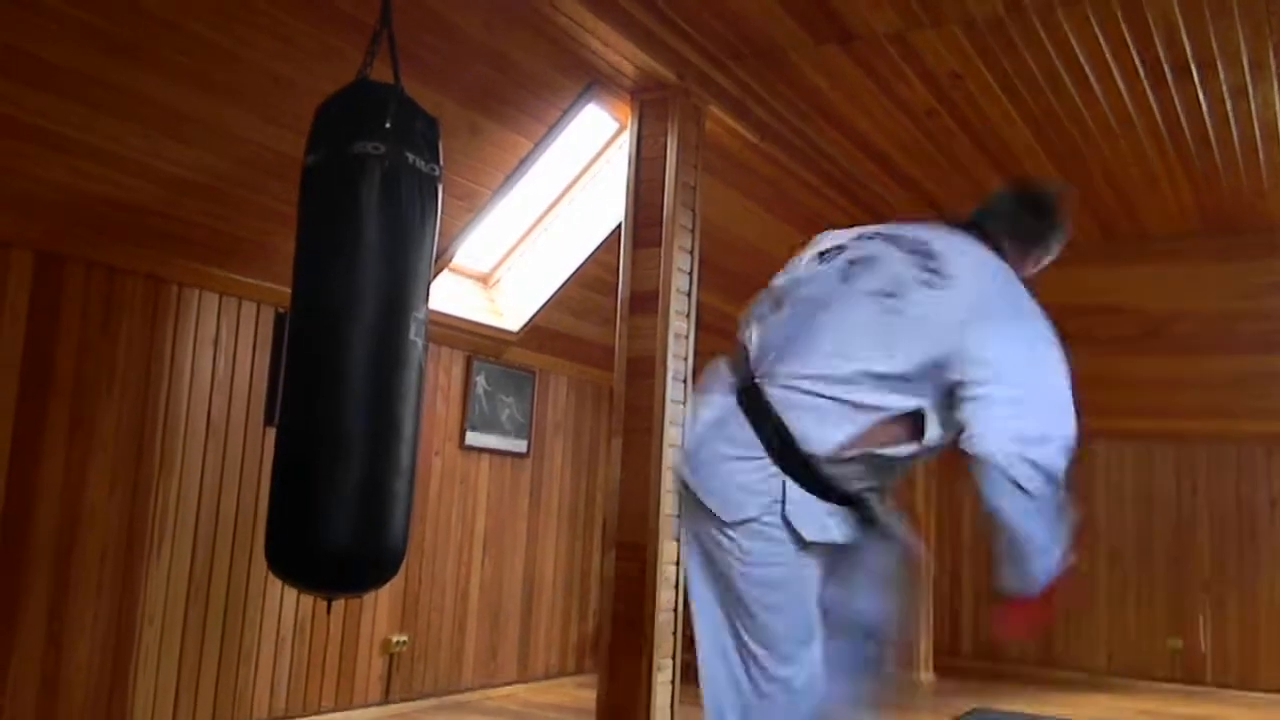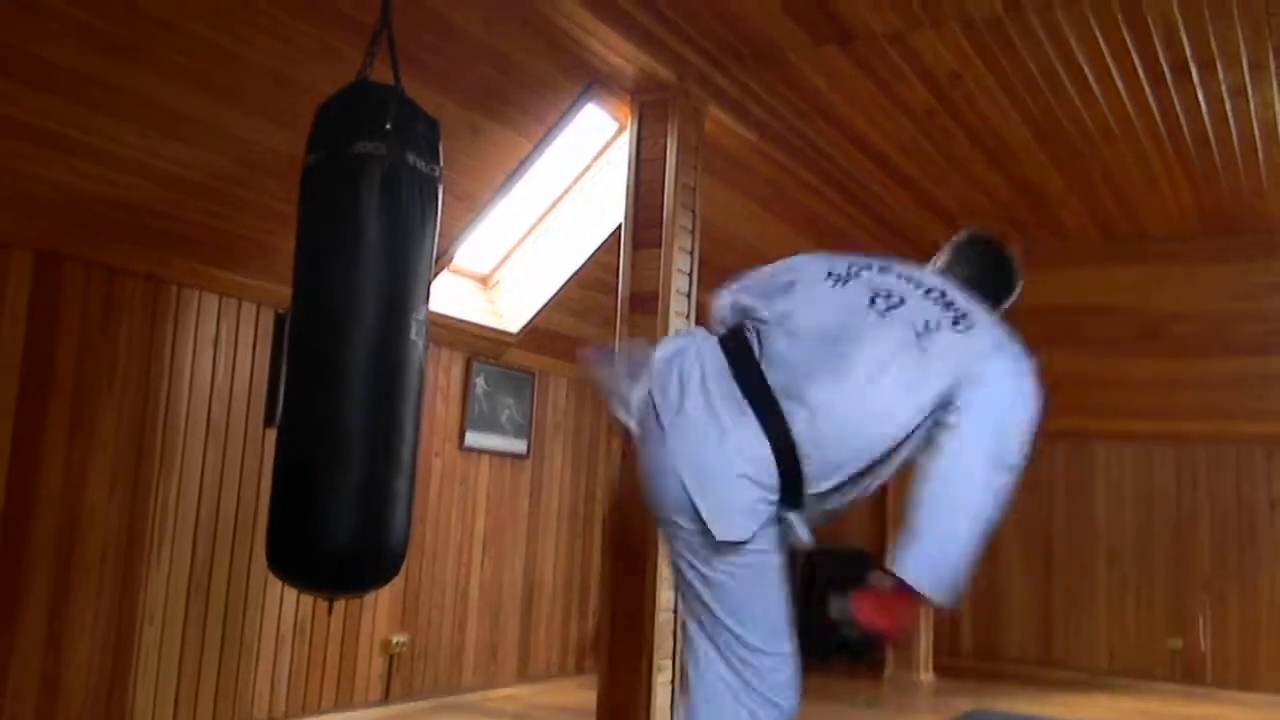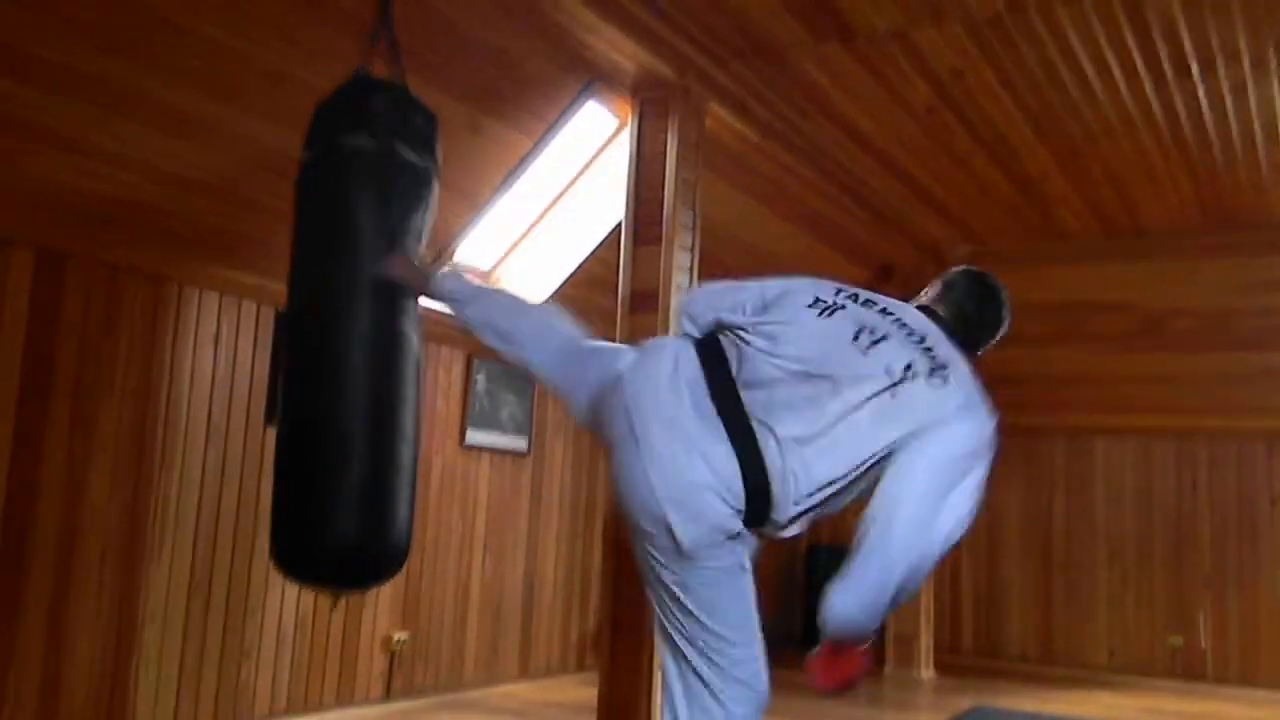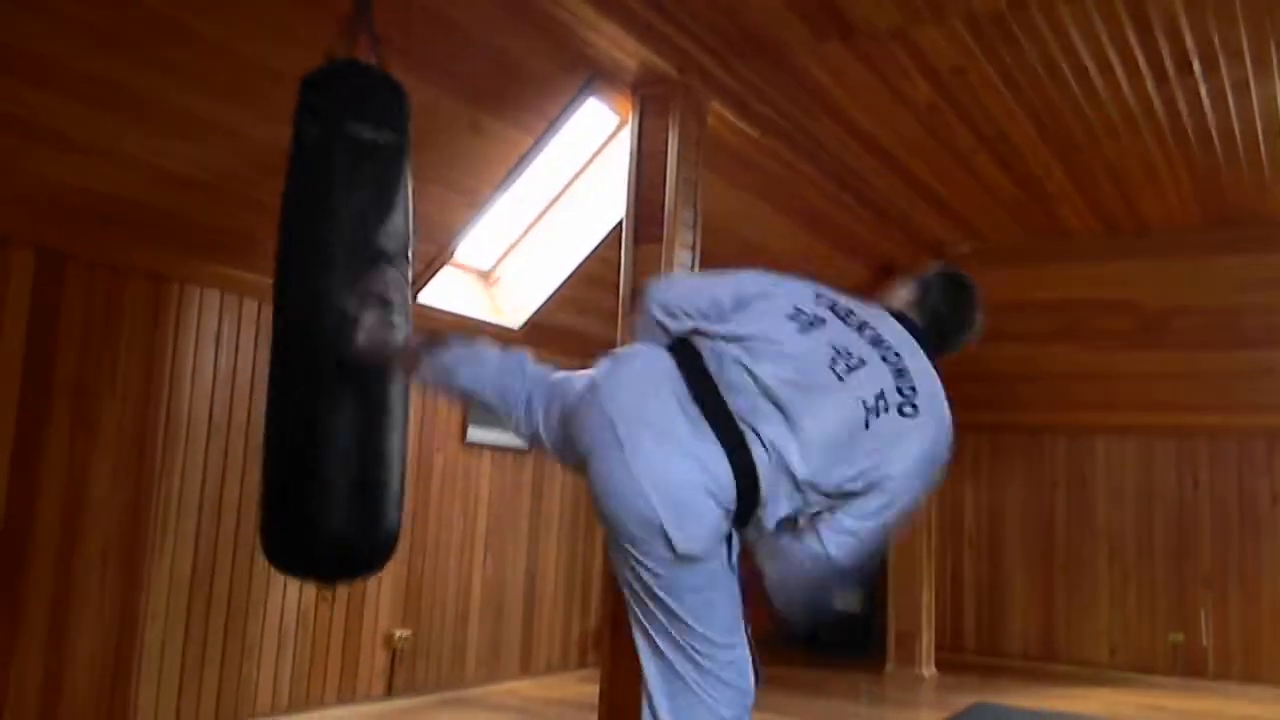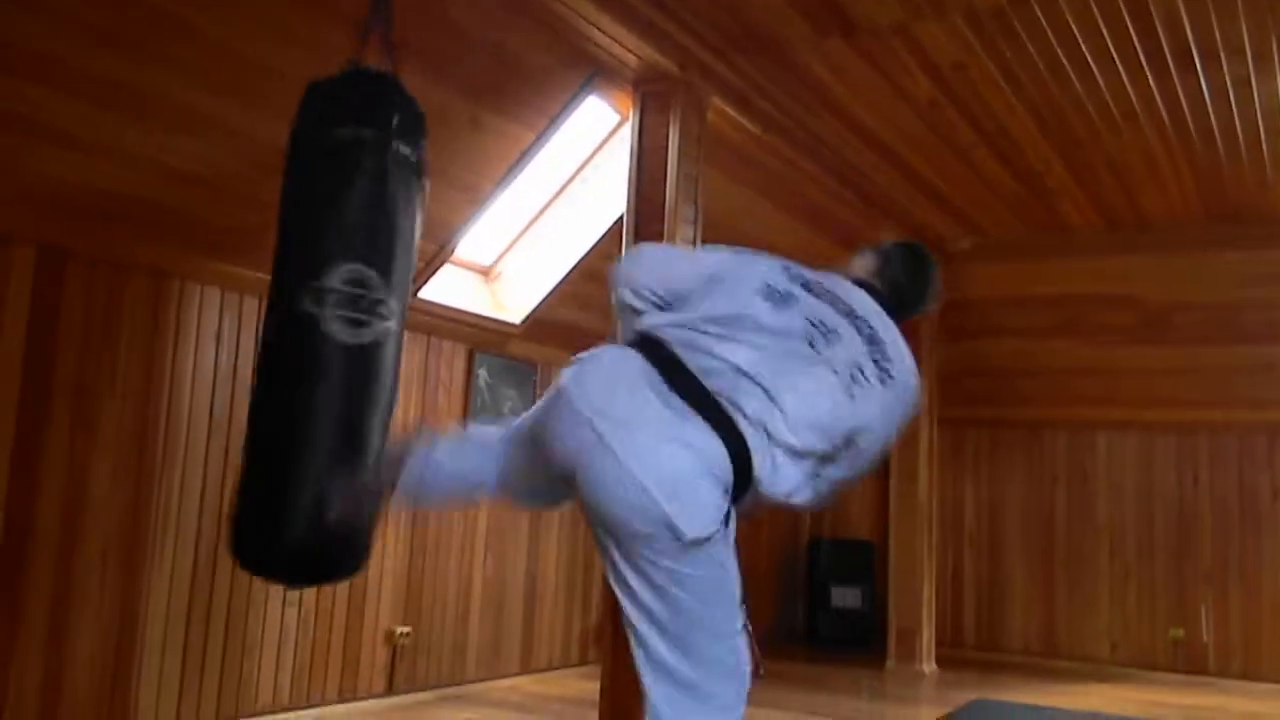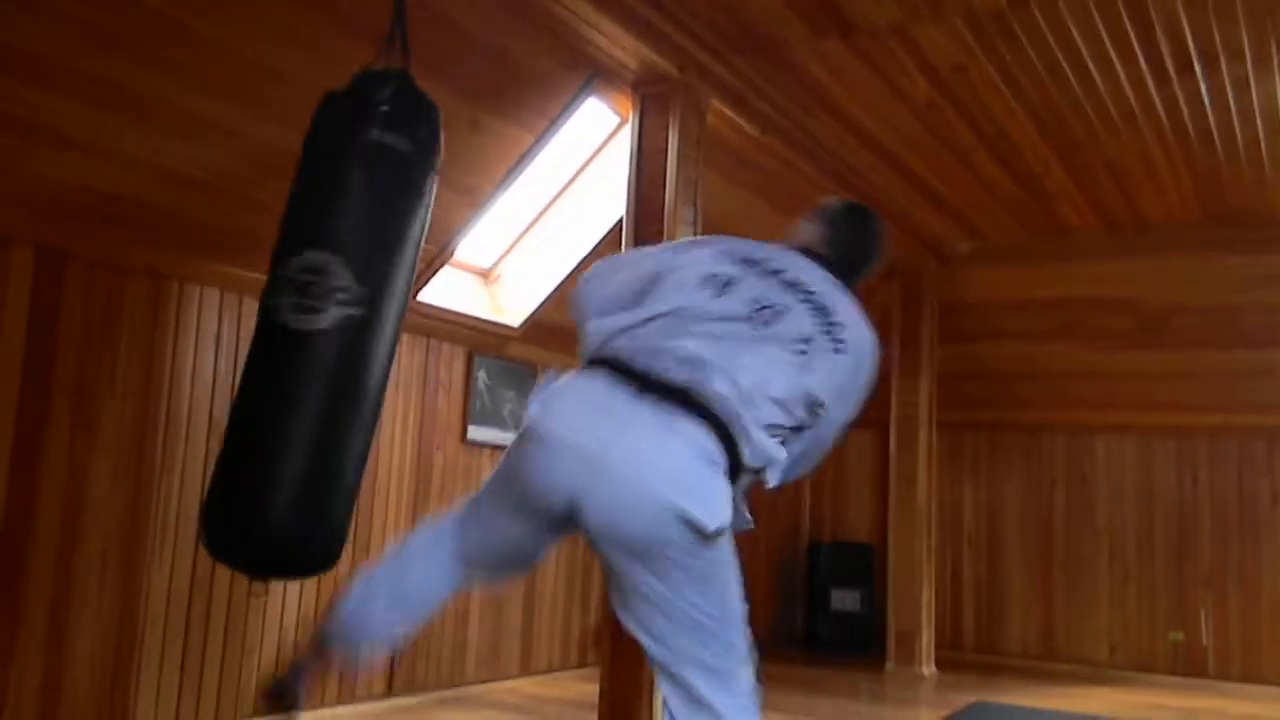
dt=0.1s
person 1, frame 1
left shoulder: (855, 242)
right shoulder: (1007, 316)
left elbow: (764, 315)
right elbow: (1023, 458)
right wrist: (1033, 579)
left hip: (735, 426)
right hip: (758, 484)
left knee: (861, 604)
person 1, frame 2
left shoulder: (853, 268)
right shoulder: (997, 357)
left elbow: (730, 303)
right elbow: (969, 482)
right wrist: (909, 588)
left hip: (684, 389)
right hip: (725, 480)
person 1, frame 3
left shoulder: (834, 295)
right shoulder: (963, 414)
left elbow: (697, 309)
right elbow: (905, 539)
right wrist: (851, 636)
left hip: (652, 391)
right hip: (698, 494)
left knee: (559, 342)
left ankle: (426, 278)
person 1, frame 4
left shoulder: (804, 296)
right shoulder: (926, 421)
left elbow: (667, 300)
right elbow: (832, 545)
right wrist: (787, 591)
left hip: (630, 394)
right hip: (682, 489)
left knee: (541, 396)
left ankle: (421, 354)
person 1, frame 5
left shoulder: (771, 273)
right shoulder: (895, 381)
left elbow: (635, 274)
right elbow: (798, 483)
left hip: (600, 396)
right hip: (673, 480)
left knee: (506, 461)
left ankle: (391, 473)
person 1, frame 6
left shoulder: (715, 255)
right shoulder: (855, 343)
left elbow: (593, 294)
right elbow: (787, 449)
left hip: (574, 429)
right hip: (678, 474)
left knee: (461, 543)
left ankle: (328, 649)
